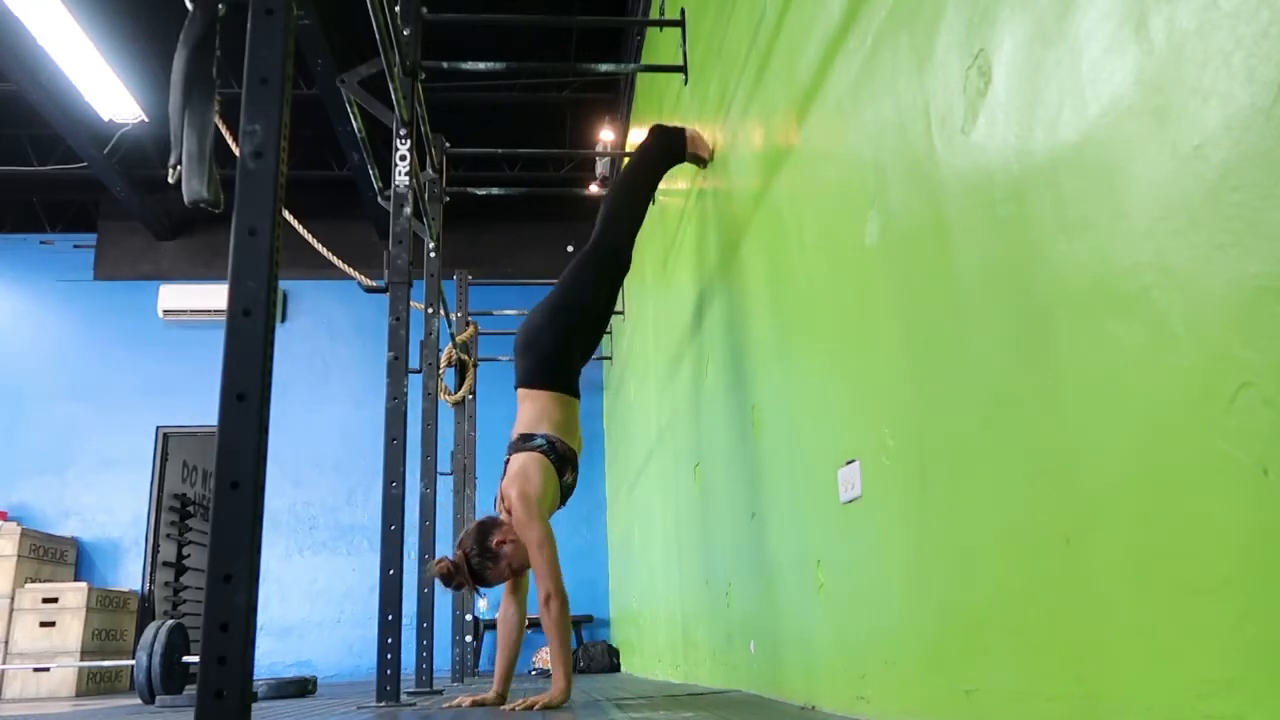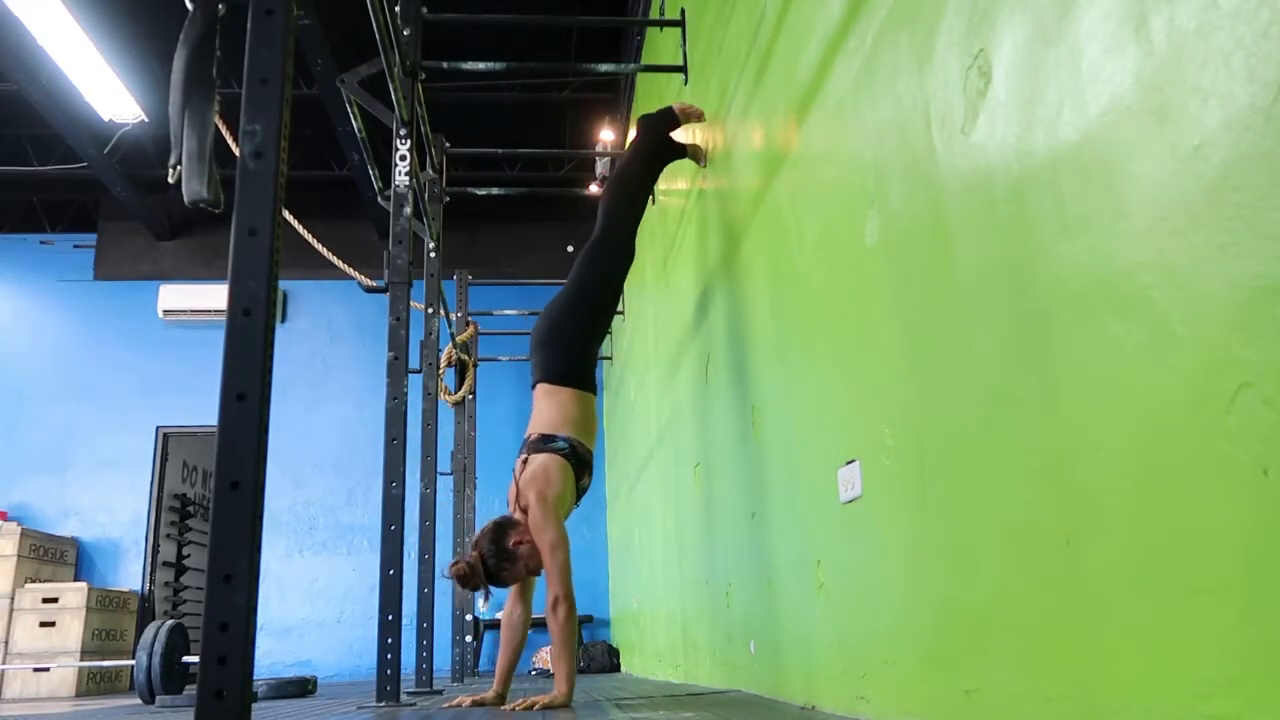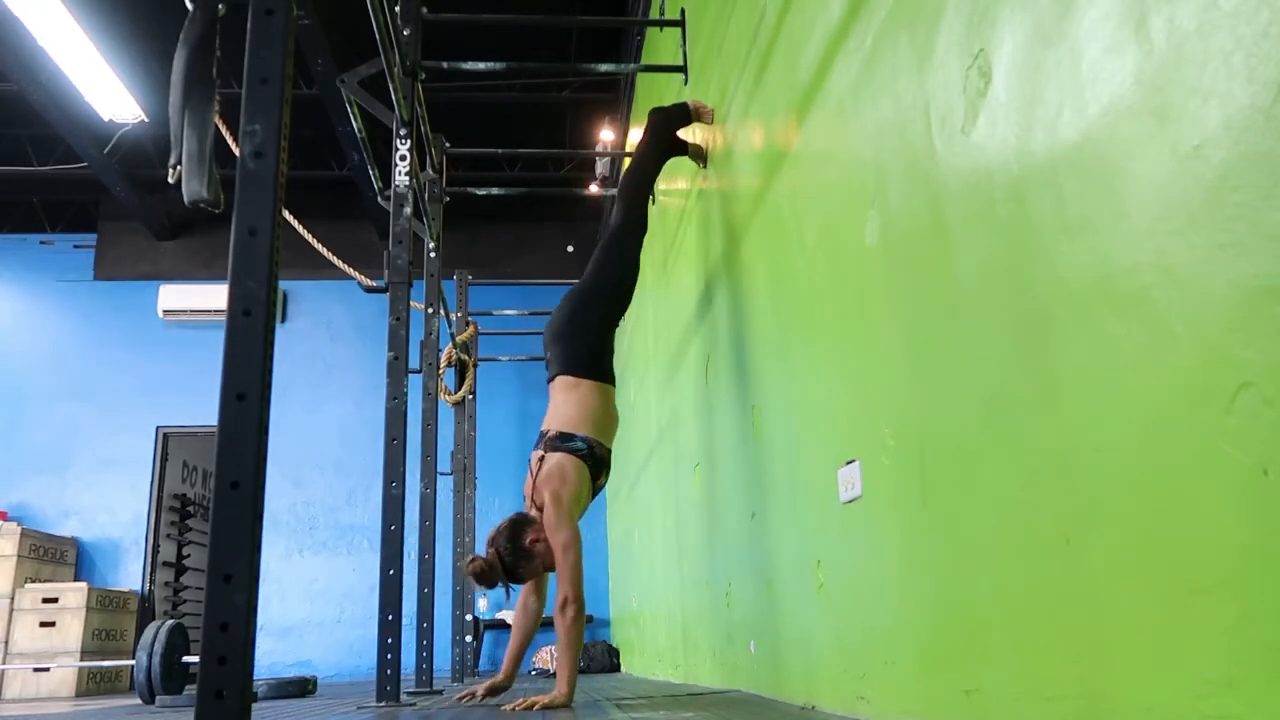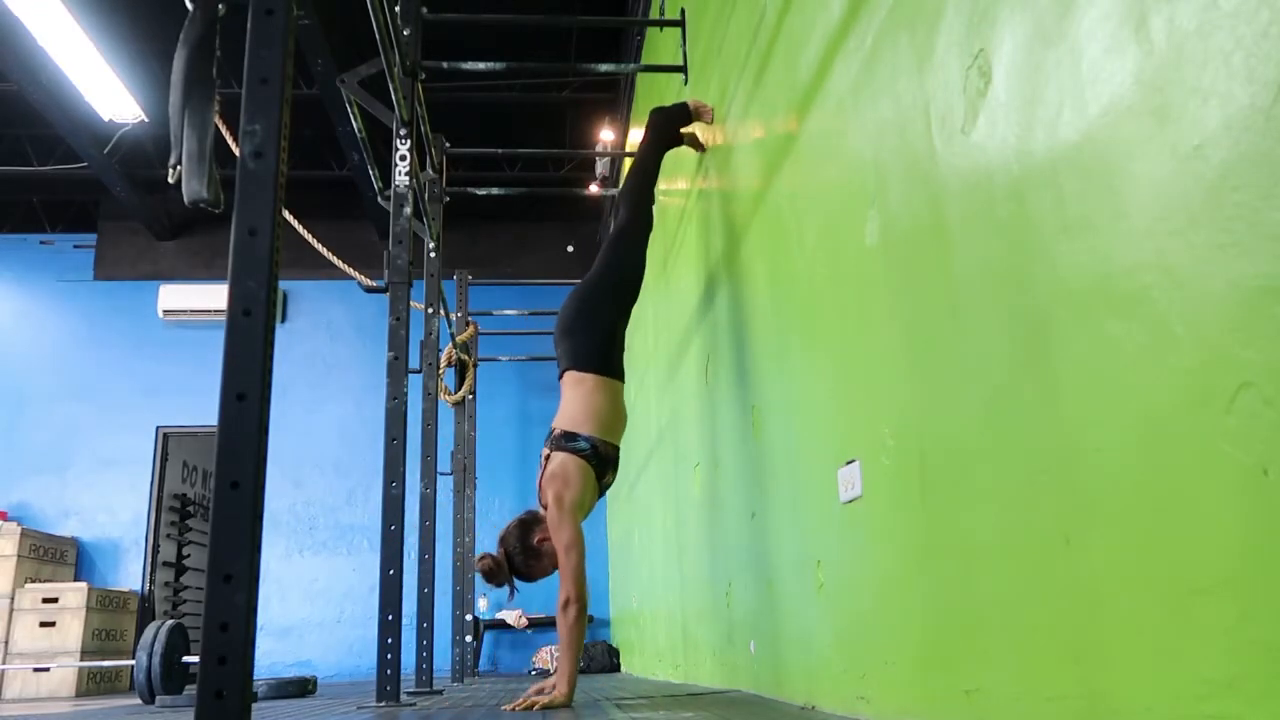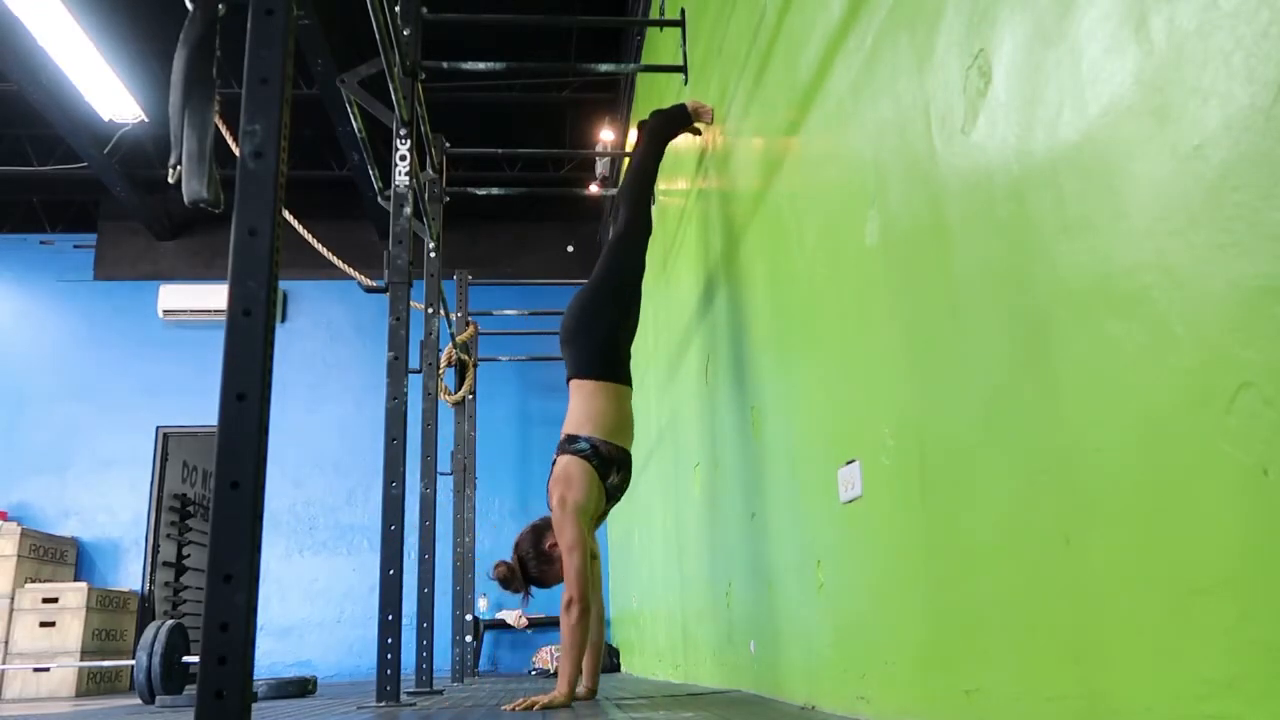
dt=0.2s
person 1, frame 1
left shoulder: (520, 504)
right shoulder: (511, 512)
left elbow: (551, 597)
right elbow: (516, 603)
left wrist: (561, 689)
right wrist: (498, 691)
left hip: (550, 346)
right hip: (551, 354)
left knee: (608, 240)
right knee: (609, 250)
left ankle: (667, 146)
person 1, frame 2
left shoulder: (536, 503)
right shoulder: (523, 510)
left elbow: (560, 600)
right elbow: (520, 603)
left wrist: (562, 691)
right wrist: (497, 689)
left hip: (565, 343)
right hip: (561, 348)
left knee: (613, 229)
right knee: (613, 236)
left ankle: (658, 133)
person 1, frame 3
left shoulder: (553, 498)
right shoulder: (542, 502)
left elbow: (570, 601)
right elbow: (536, 597)
left wrist: (563, 691)
right wrist: (504, 674)
left hip: (580, 339)
right hip: (575, 344)
left knee: (626, 226)
right knee: (623, 230)
left ankle: (669, 128)
person 1, frame 4
left shoulder: (560, 497)
right shoulder: (555, 500)
left elbow: (571, 600)
left wrist: (564, 687)
right wrist: (562, 677)
left hip: (591, 337)
right hip: (586, 342)
left knee: (631, 225)
right knee: (628, 229)
left ankle: (670, 126)
person 1, frame 5
left shoulder: (571, 503)
right shoulder: (571, 506)
left elbow: (577, 602)
right elbow: (585, 600)
left wrist: (567, 688)
right wrist: (585, 682)
left hip: (596, 343)
right hip: (594, 350)
left knee: (630, 231)
right knee: (629, 235)
left ankle: (666, 125)
